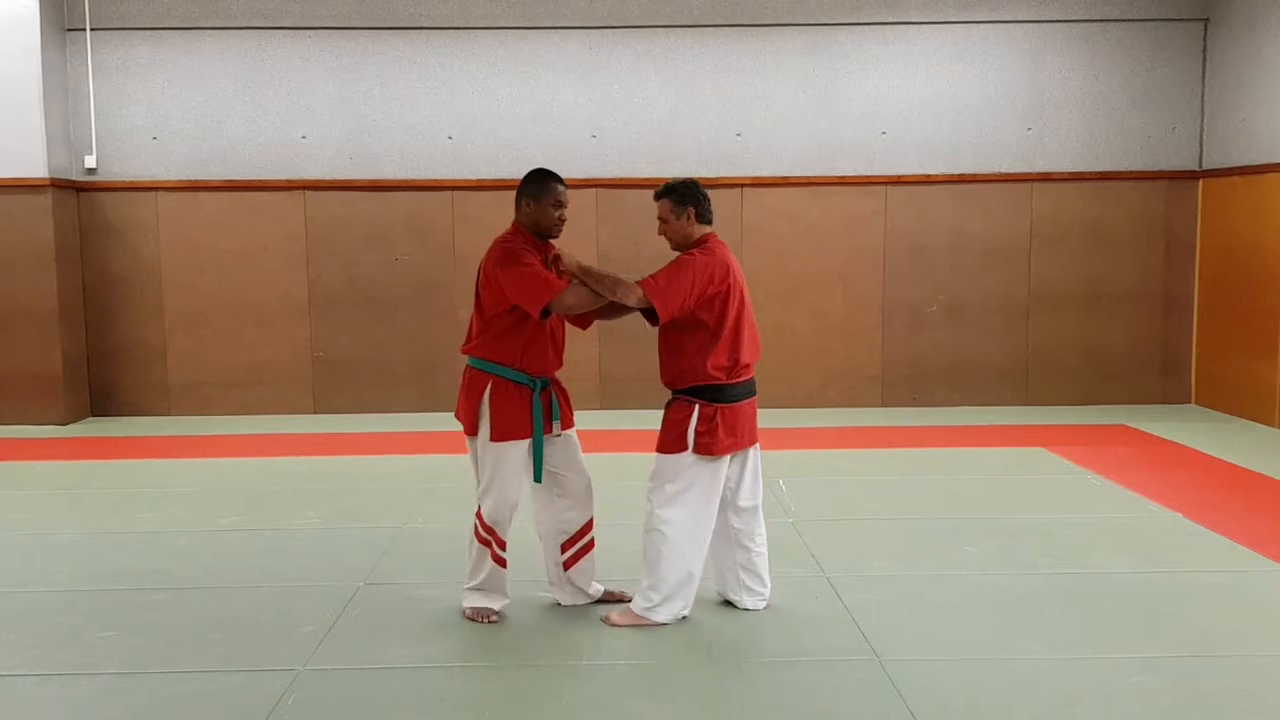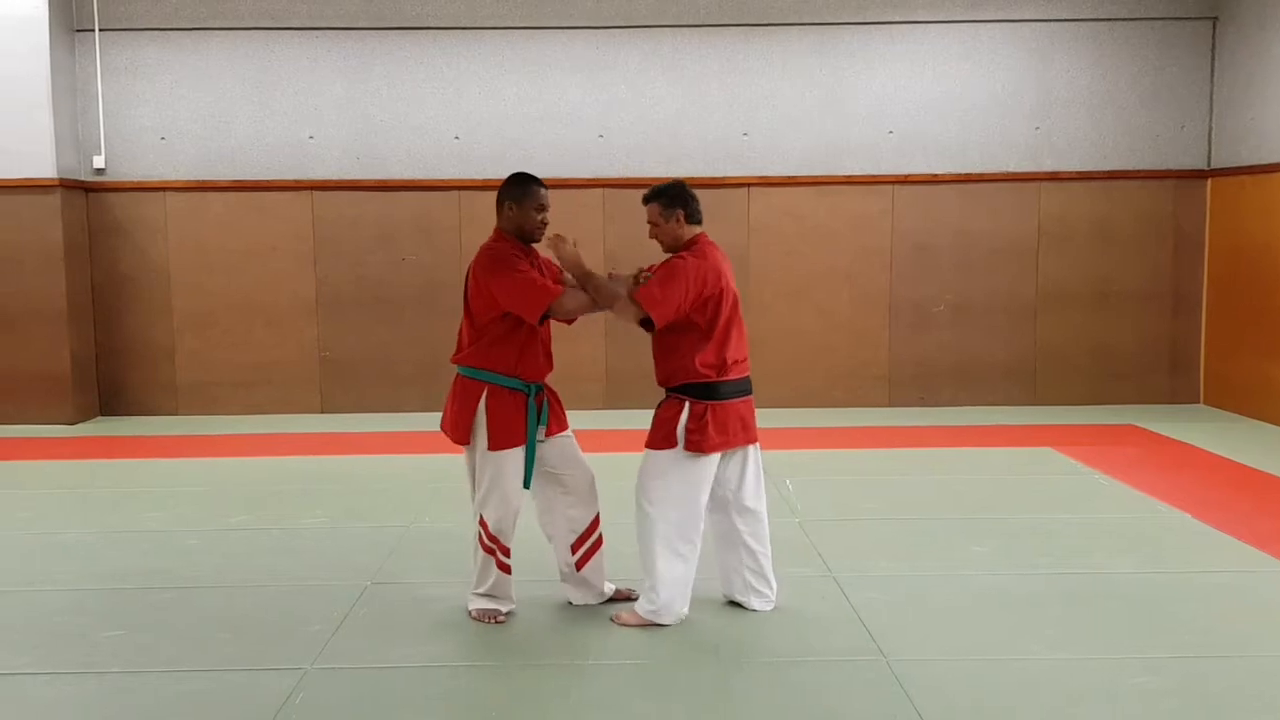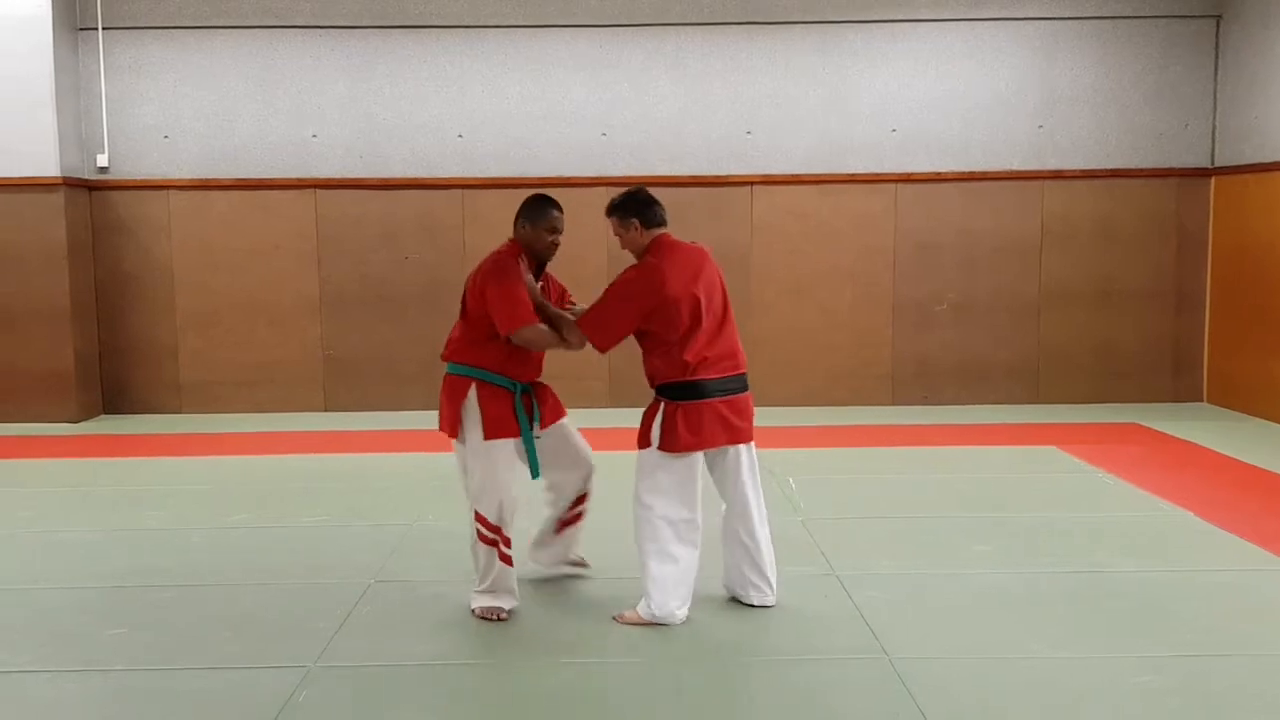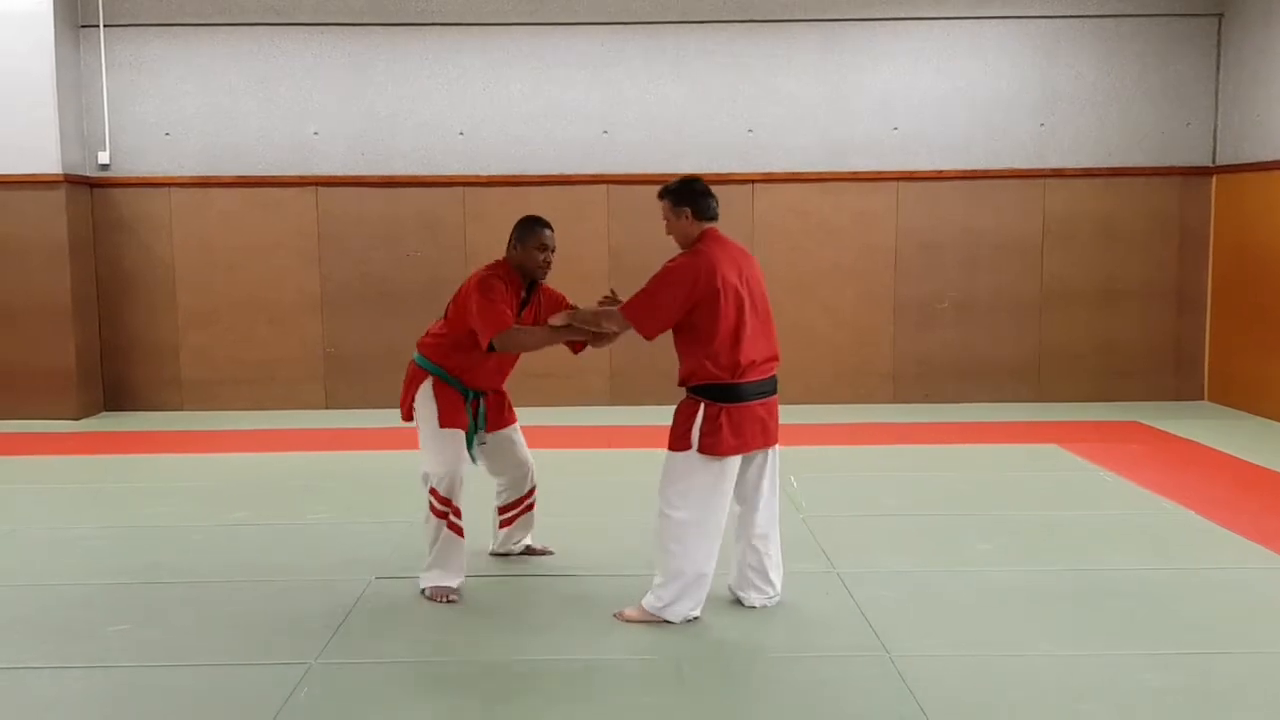
dt=0.4s
person 1, frame 1
left shoulder: (701, 263)
right shoulder: (717, 259)
left elbow: (634, 294)
right elbow: (660, 306)
left wrist: (578, 269)
left hip: (705, 408)
right hip: (733, 401)
left knee: (674, 506)
right knee: (738, 504)
left ankle: (656, 605)
right ankle: (749, 591)
person 1, frame 2
left shoulder: (690, 266)
right shoulder: (708, 258)
left elbow: (631, 308)
right elbow: (653, 303)
left wrist: (577, 268)
right wrist: (617, 284)
left hip: (698, 406)
right hip: (731, 399)
left knee: (664, 502)
right knee: (740, 503)
left ankle: (661, 605)
right ankle: (755, 591)
person 1, frame 3
left shoulder: (640, 278)
right shoulder: (701, 257)
left elbow: (577, 335)
left wrist: (535, 298)
left hip: (684, 405)
right hip: (733, 395)
left knee: (663, 505)
right knee: (744, 497)
left ankle: (663, 605)
right ankle: (756, 587)
person 1, frame 4
left shoulder: (689, 267)
right shoulder: (742, 258)
left elbow: (622, 321)
left wrist: (569, 316)
right wrist: (623, 309)
left hip: (718, 407)
right hip: (760, 399)
left knee: (688, 507)
right knee: (758, 502)
left ankle: (672, 603)
right ankle: (759, 587)
person 2, frame 1
left shoulder: (549, 257)
right shoulder: (508, 253)
left elbow: (589, 310)
right elbow: (564, 301)
left hip: (542, 392)
right hip: (499, 393)
left knee: (570, 489)
right knee: (499, 496)
left ankle: (576, 587)
right ankle: (482, 592)
person 2, frame 2
left shoulder: (533, 260)
right shoulder: (496, 259)
left elbow: (574, 302)
right elbow: (561, 305)
left hip: (532, 397)
right hip: (491, 400)
left knee: (574, 484)
right knee: (500, 503)
left ankle: (588, 586)
right ankle: (489, 596)
person 2, frame 3
left shoulder: (542, 277)
right shoulder: (500, 268)
right elbow: (527, 335)
right wrist: (585, 336)
left hip: (525, 394)
right hip: (480, 394)
left knee: (576, 463)
right knee: (496, 496)
left ankle: (552, 549)
right ankle: (492, 592)
person 2, frame 4
left shoulder: (541, 295)
right shoulder: (487, 285)
left elbow: (594, 337)
right elbow: (507, 340)
right wrist: (571, 331)
left hip: (485, 392)
right hip: (438, 384)
left knee: (519, 470)
right knee: (446, 474)
left ankle: (511, 541)
right ankle: (440, 575)
